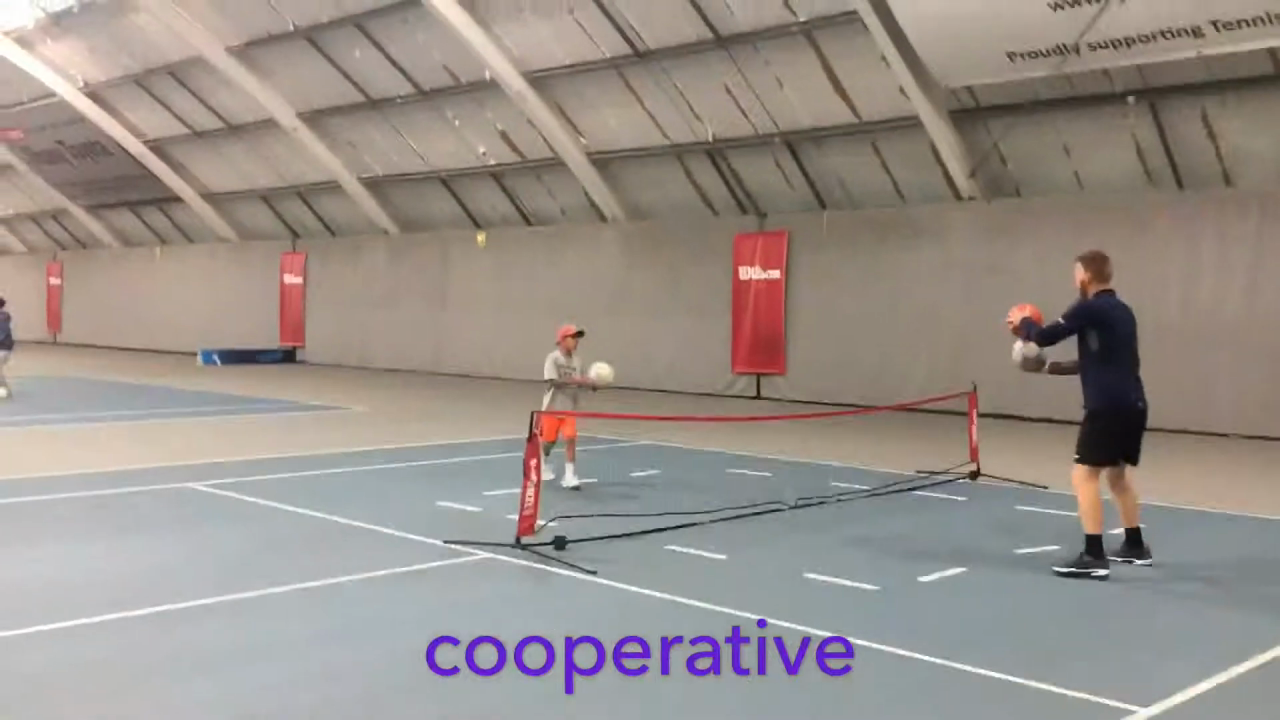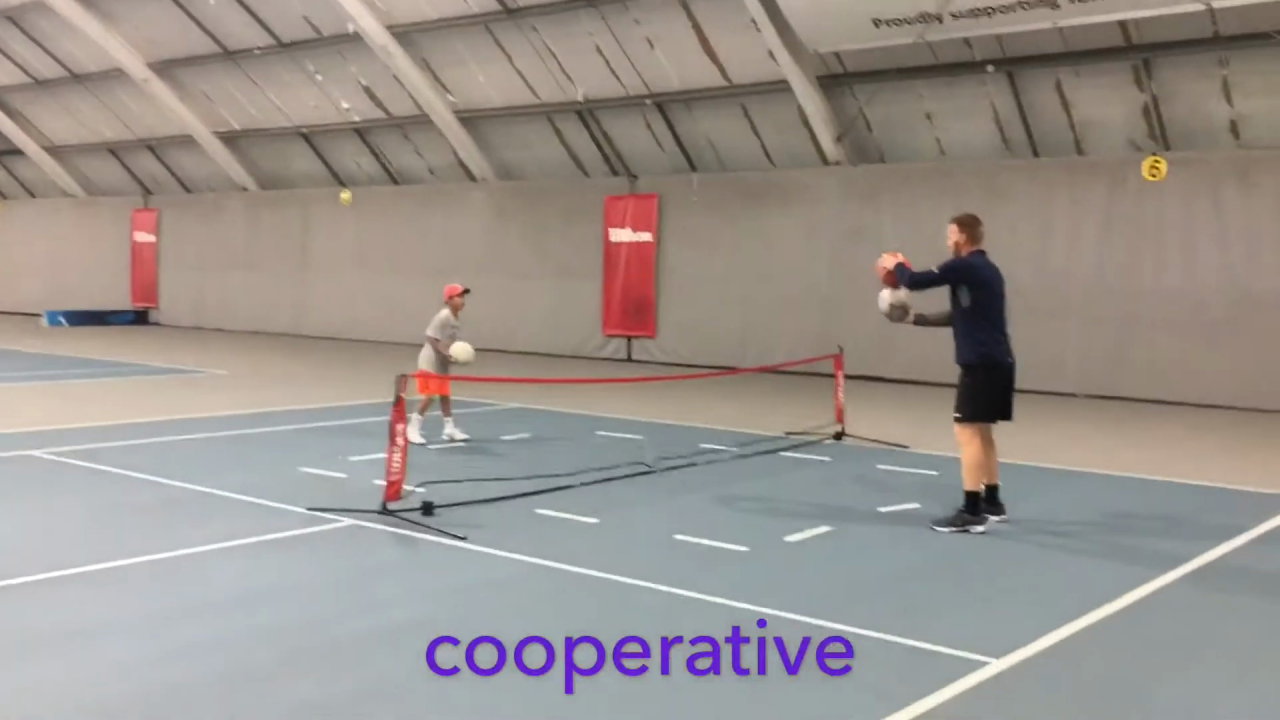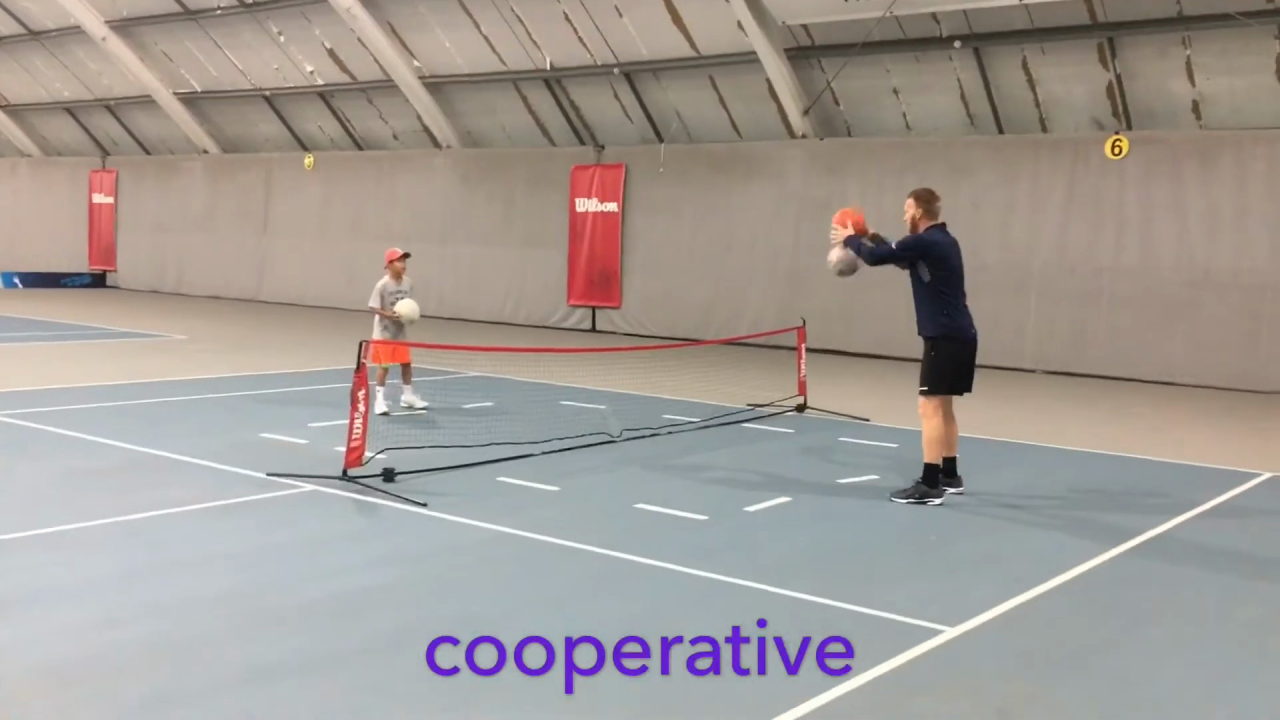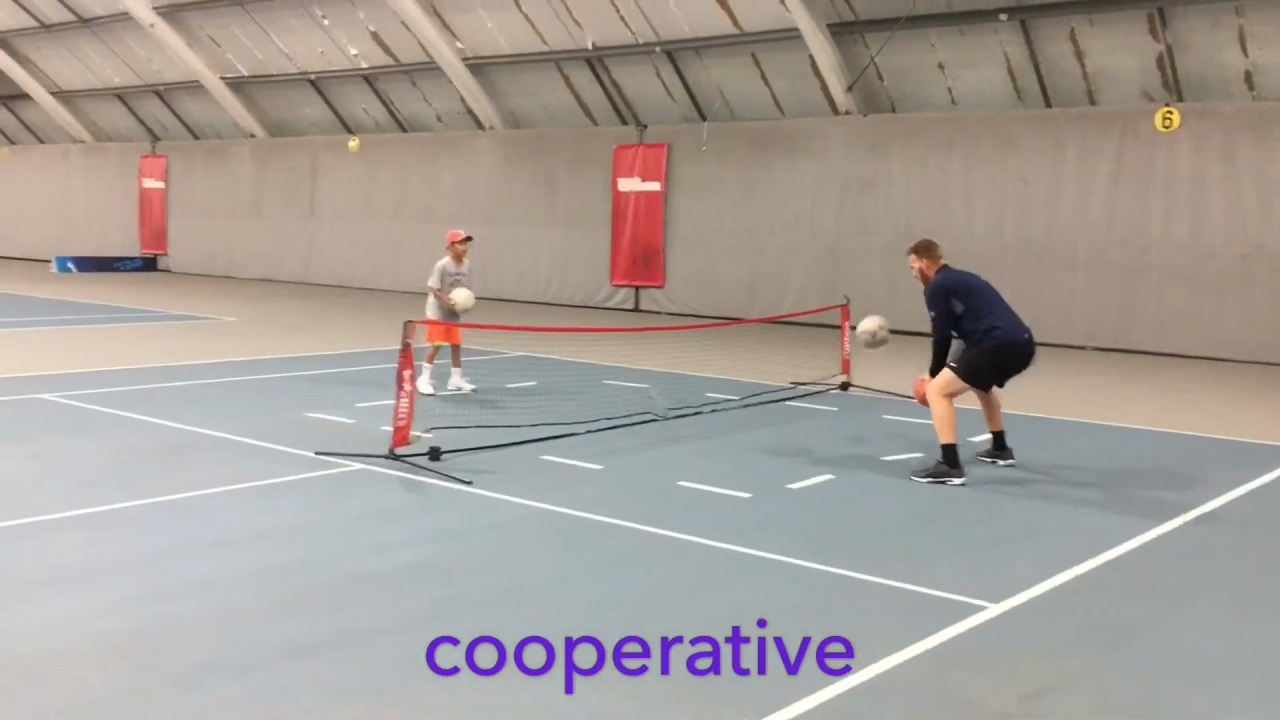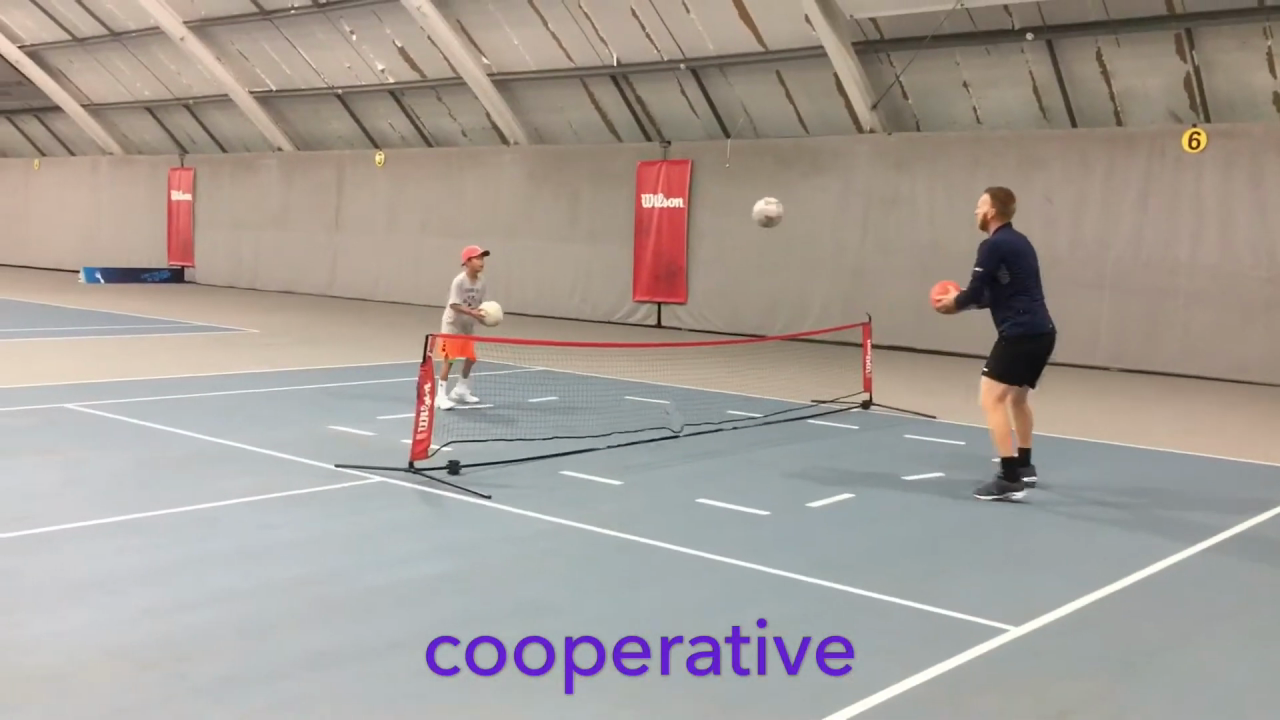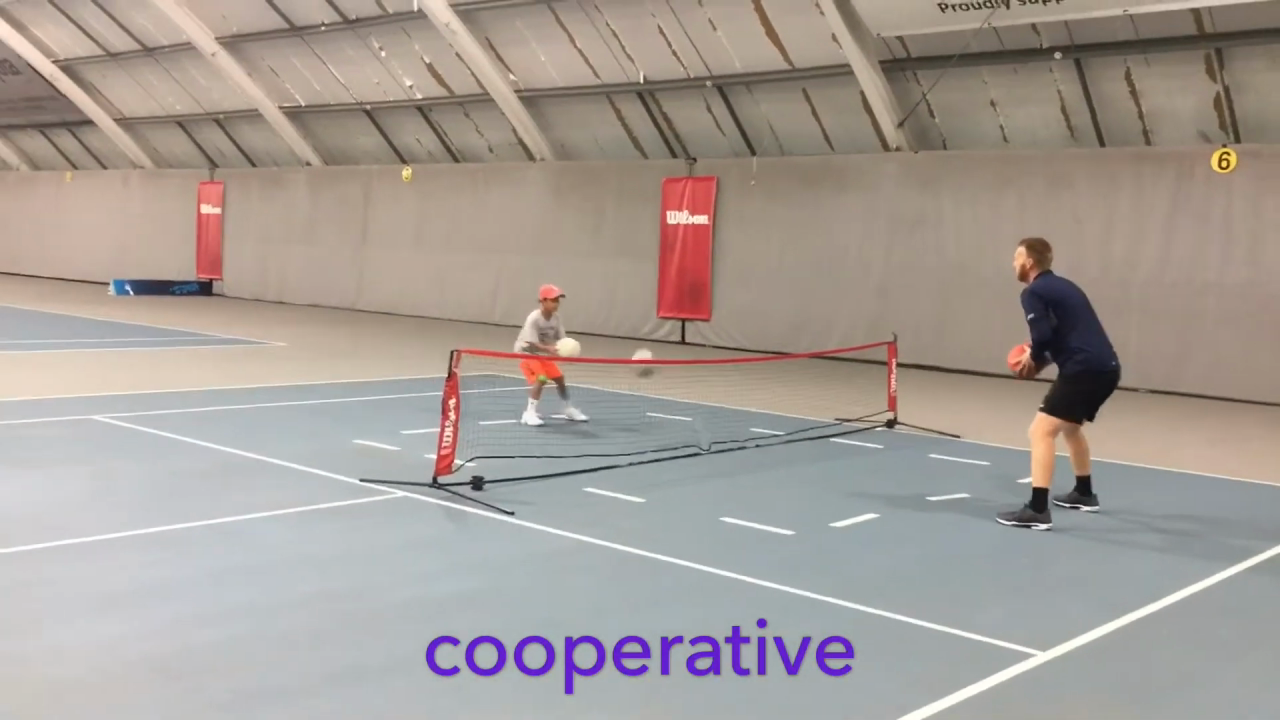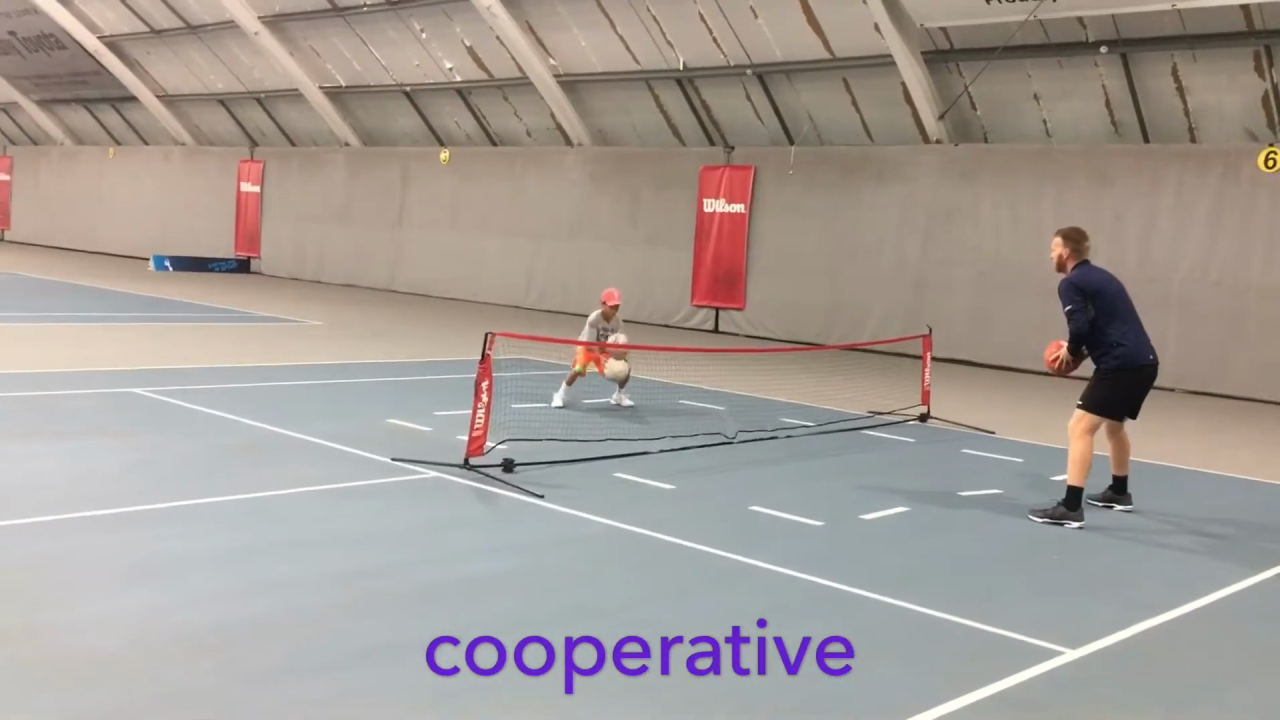
dt=0.7s
person 1, frame 1
left shoulder: (1089, 309)
right shoulder: (1120, 310)
left elbow: (1045, 337)
left wrist: (1022, 322)
right wrist: (1050, 367)
left hip: (1107, 407)
right hip: (1131, 404)
left knee: (1084, 476)
right knee: (1117, 474)
left ankle: (1093, 556)
right ankle: (1135, 546)
person 1, frame 2
left shoulder: (964, 266)
right shoulder: (987, 270)
left elbow: (916, 281)
left wrist: (896, 265)
right wrist: (914, 318)
left hip: (980, 363)
right hip: (997, 361)
left knee: (967, 433)
right knee: (982, 432)
left ankle: (972, 512)
right ankle: (992, 503)
person 1, frame 3
left shoulder: (923, 242)
right shoulder: (943, 241)
left elbow: (875, 257)
right elbow: (895, 256)
left wrist: (848, 240)
right wrist: (870, 238)
left hip: (944, 336)
right hip: (960, 334)
left knee: (930, 407)
right knee: (942, 406)
left ankle: (930, 484)
right ankle: (949, 475)
person 1, frame 4
left shoulder: (936, 286)
right shoulder: (962, 279)
left elbow: (942, 336)
left wrist: (934, 374)
right wrist: (950, 369)
left hip: (1001, 346)
right hip: (1022, 344)
left knee: (937, 392)
right knee: (980, 382)
left ankle: (950, 465)
right ankle: (1000, 449)
person 1, frame 5
left shoulder: (992, 245)
right shoulder: (1021, 243)
left elbow: (976, 293)
left wrist: (955, 302)
right wrist: (969, 299)
left hip: (1019, 333)
right hip: (1041, 331)
left knee: (991, 399)
right knee: (1018, 396)
left ankle: (1010, 478)
right ankle: (1024, 466)
person 1, frame 6
left shoulder: (1033, 292)
right shoulder: (1064, 286)
left elbow: (1042, 336)
left wrist: (1033, 358)
right wrist: (1045, 358)
left hip: (1084, 370)
right hip: (1106, 367)
left knee: (1041, 431)
right knee: (1070, 426)
left ankle: (1037, 509)
right ankle: (1084, 493)
person 1, frame 7
left shoulder: (1071, 283)
right shoulder: (1102, 277)
left elbow: (1080, 327)
left wrist: (1070, 352)
right wrist: (1082, 352)
left hip: (1121, 365)
right hip: (1144, 362)
left knee: (1080, 428)
right knee: (1113, 424)
left ankle: (1071, 508)
right ankle: (1119, 492)
